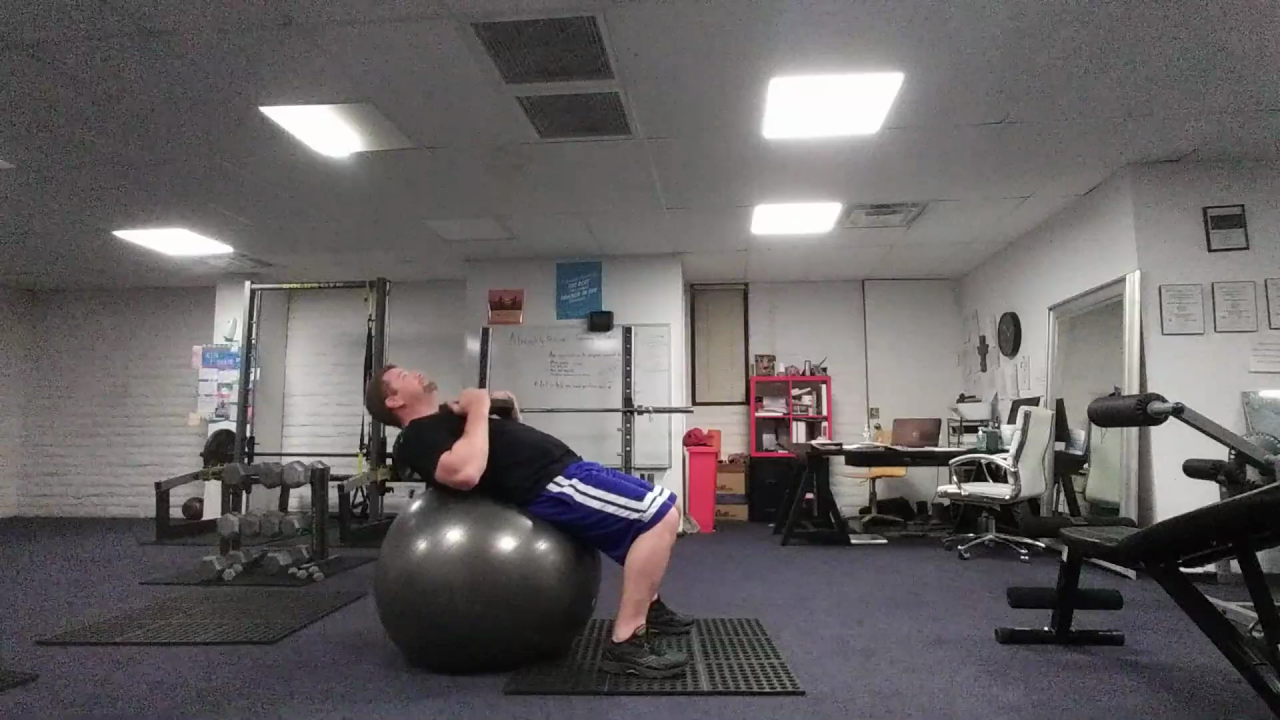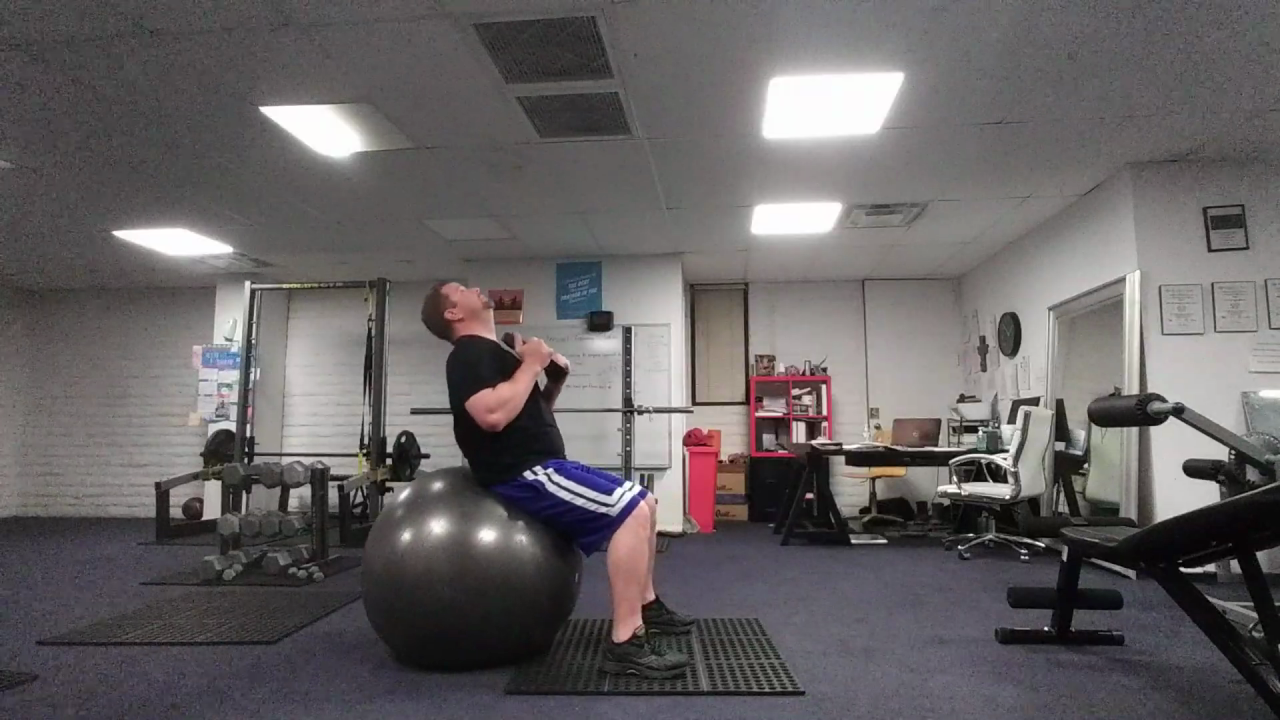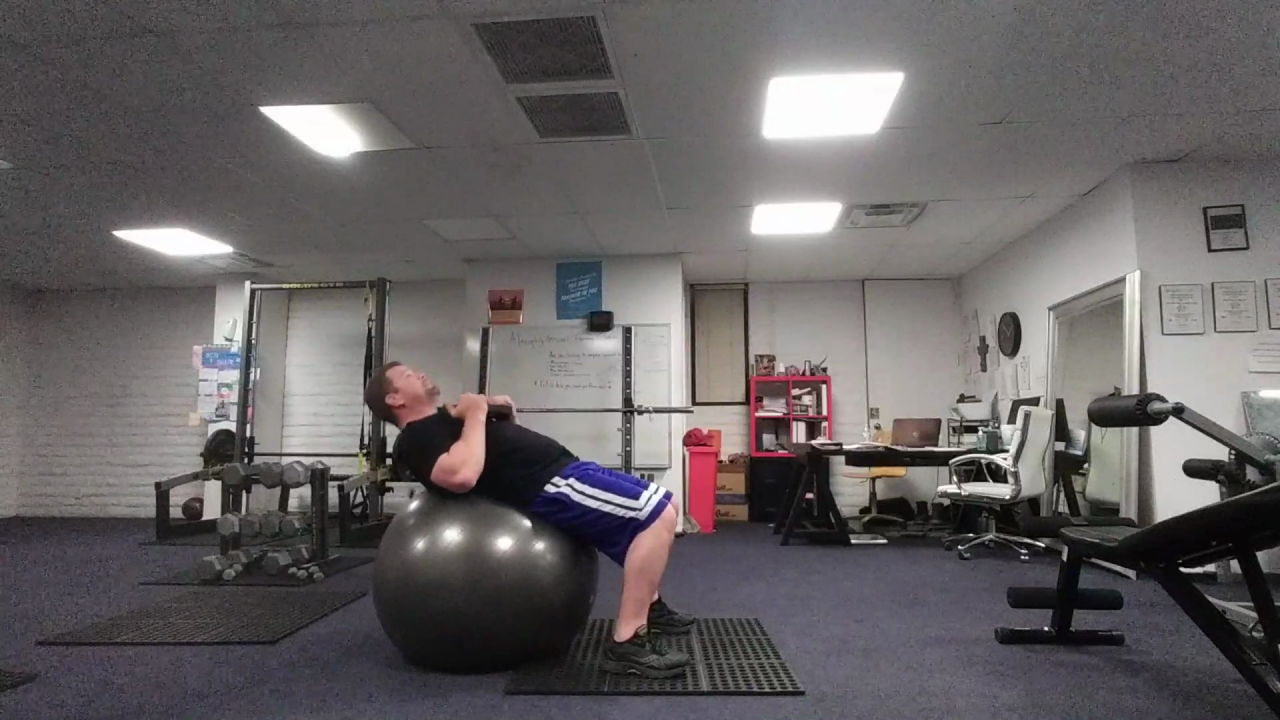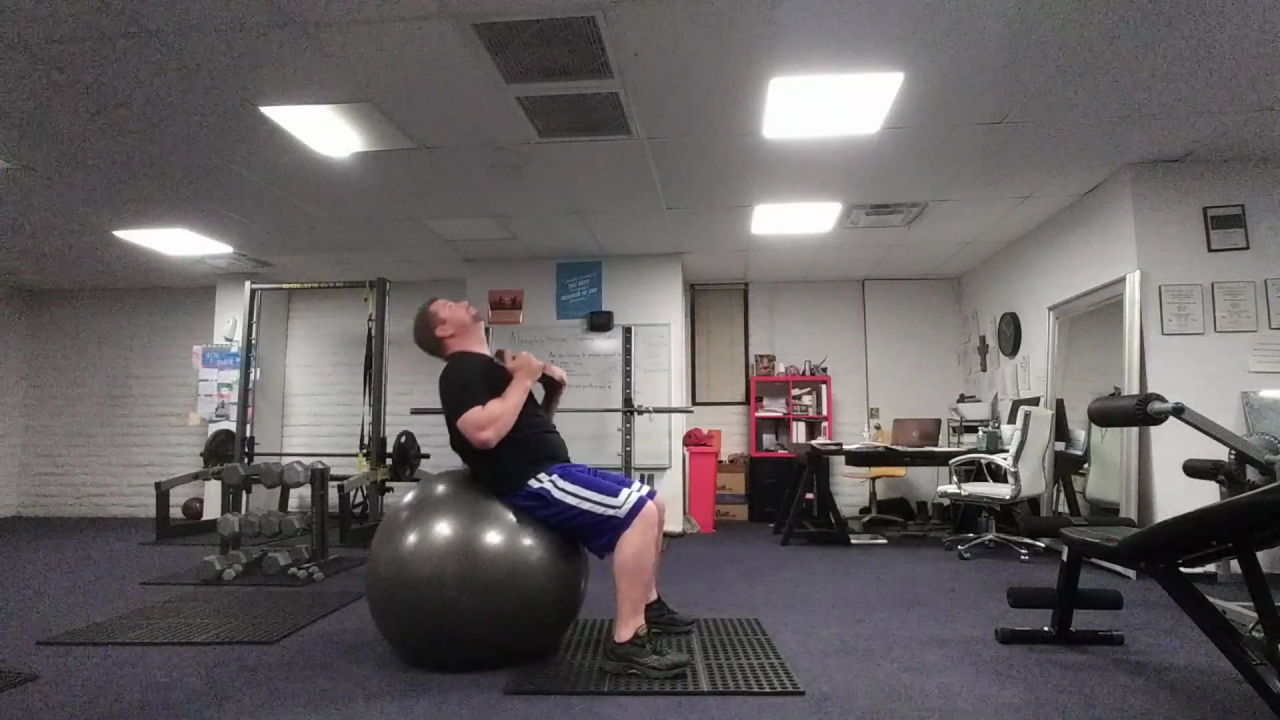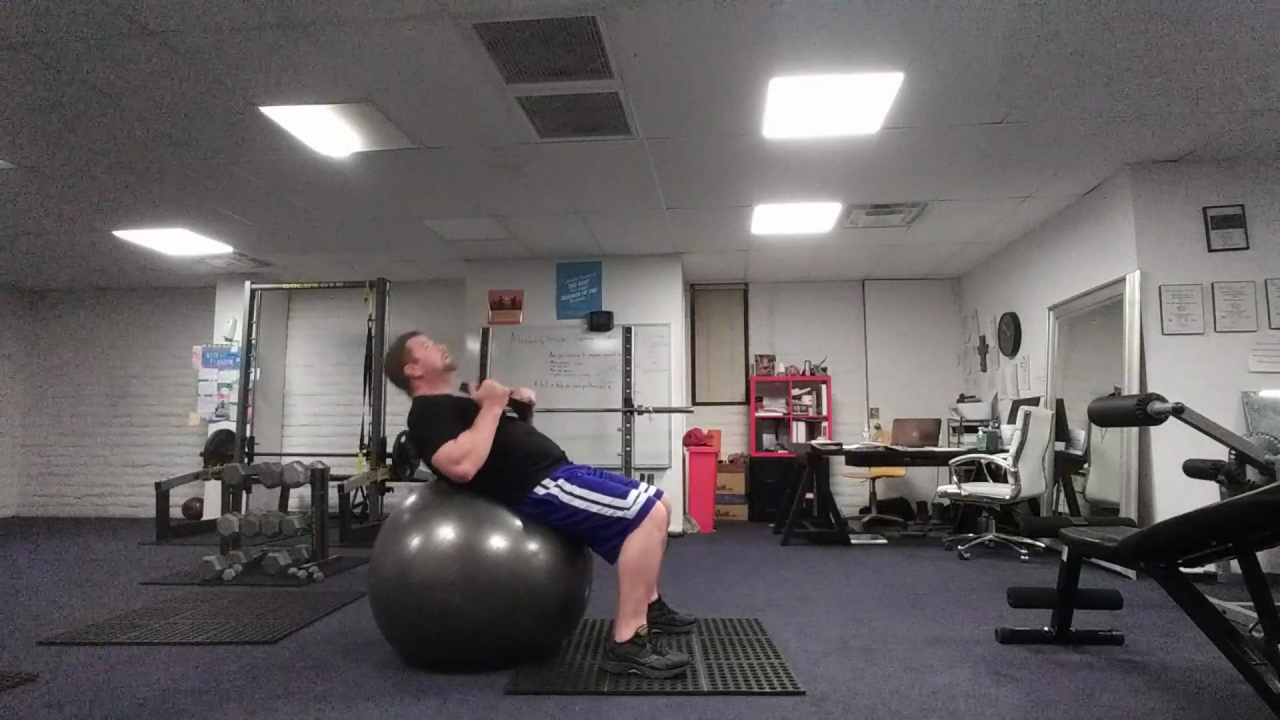
dt=1s
person 1, frame 1
left shoulder: (439, 424)
right shoulder: (419, 437)
right elbow: (466, 472)
left wrist: (510, 414)
right wrist: (478, 410)
left hip: (560, 473)
right hip: (552, 485)
left knee: (654, 513)
right knee: (663, 516)
left ankle: (648, 608)
right ankle: (626, 643)
person 1, frame 2
left shoulder: (490, 352)
right shoulder: (470, 353)
right elbow: (493, 415)
left wrist: (555, 379)
right wrist: (532, 365)
left hip: (541, 467)
right hip: (525, 475)
left knee: (643, 504)
right knee: (631, 513)
left ankle: (647, 606)
right ankle: (627, 644)
person 1, frame 3
left shoulder: (439, 424)
right shoulder: (417, 438)
right elbow: (463, 475)
left wrist: (506, 416)
right wrist: (475, 414)
left hip: (559, 471)
right hip: (548, 484)
left knee: (656, 509)
right knee: (659, 515)
left ankle: (649, 608)
right ankle: (627, 644)
person 1, frame 4
left shoulder: (485, 367)
right shoulder: (462, 372)
right elbow: (485, 432)
left wrist: (553, 392)
right wrist: (522, 378)
left hip: (550, 472)
right hip: (533, 482)
left knee: (648, 507)
right knee: (641, 513)
left ankle: (649, 606)
right ankle: (627, 644)
person 1, frame 5
left shoulder: (448, 406)
right shoulder: (428, 413)
right elbow: (462, 465)
left wrist: (522, 412)
right wrist: (492, 407)
left hip: (552, 474)
right hip: (539, 487)
left knee: (652, 506)
right knee: (651, 514)
left ankle: (650, 607)
right ankle: (627, 643)
